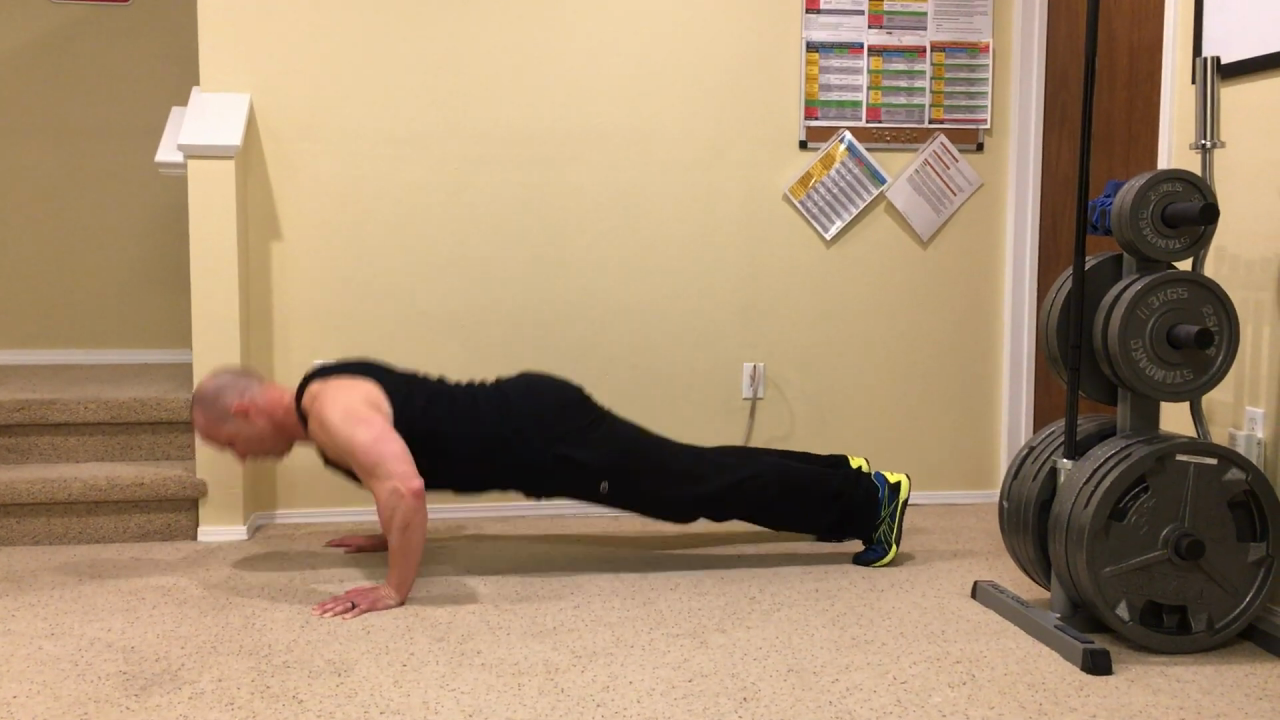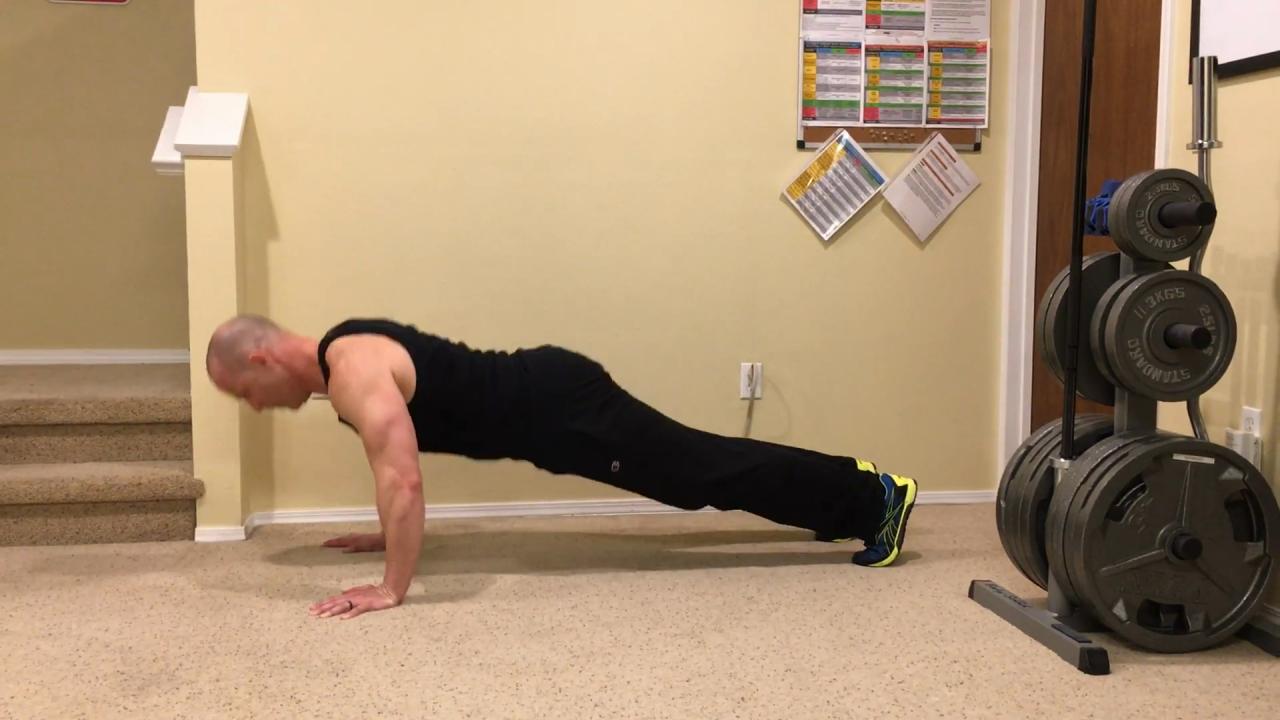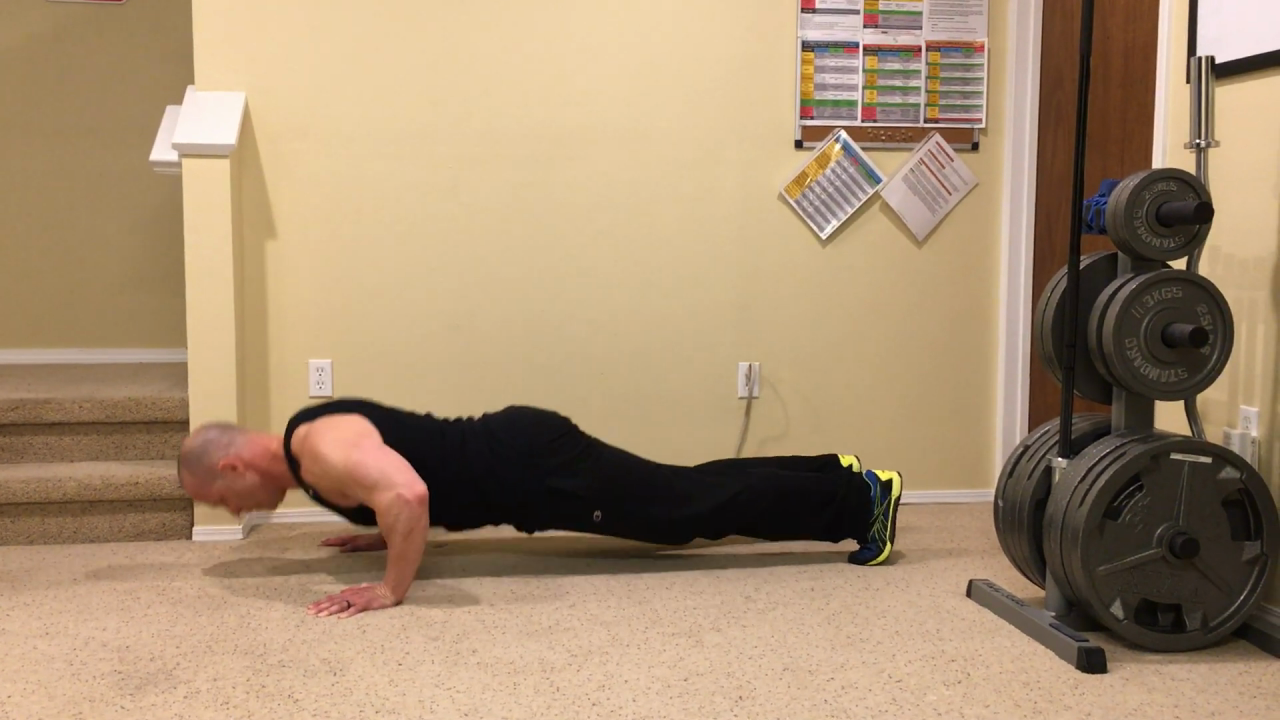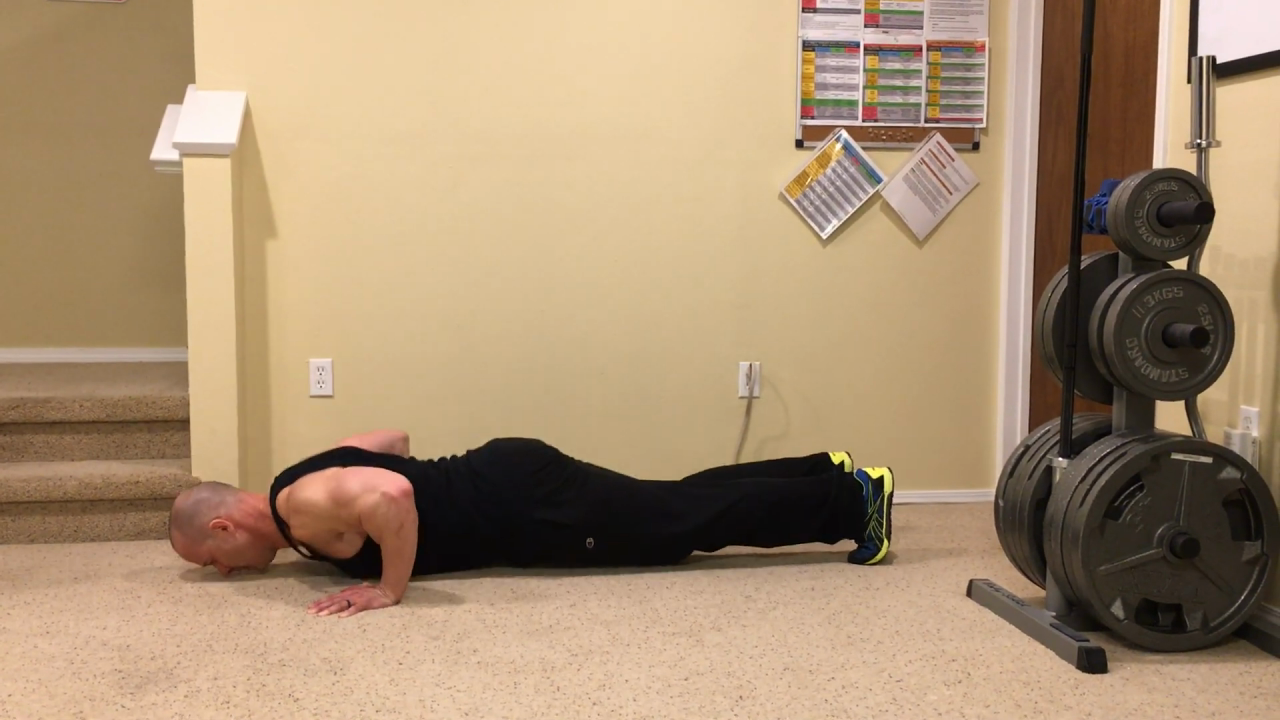
dt=0.3s
person 1, frame 1
left shoulder: (329, 411)
right shoulder: (329, 389)
left elbow: (406, 489)
left wrist: (395, 589)
right wrist: (390, 533)
left hip: (544, 438)
right hip: (530, 420)
left knee: (706, 488)
right knee: (700, 476)
left ankle: (869, 500)
right ankle: (850, 481)
person 1, frame 2
left shoulder: (352, 369)
right shoulder: (345, 353)
left elbow: (400, 477)
right elbow: (401, 459)
left wrist: (392, 590)
right wrist: (387, 533)
left hip: (561, 411)
right hip: (544, 398)
left knee: (713, 476)
right knee: (710, 467)
left ankle: (874, 499)
right ankle: (857, 487)
person 1, frame 3
left shoulder: (316, 455)
right shoulder: (313, 436)
left elbow: (410, 496)
left wrist: (390, 589)
right wrist: (379, 531)
left hip: (531, 468)
right hip: (516, 449)
left knee: (699, 507)
right knee: (691, 492)
left ankle: (862, 496)
right ankle: (840, 478)
person 1, frame 4
left shoulder: (302, 511)
right shoulder: (307, 485)
left elbow: (394, 492)
right elbow: (395, 441)
left wrist: (389, 588)
left hip: (520, 506)
right hip: (505, 478)
left knee: (692, 521)
right knee: (683, 503)
left ankle: (853, 495)
right ankle: (831, 476)
